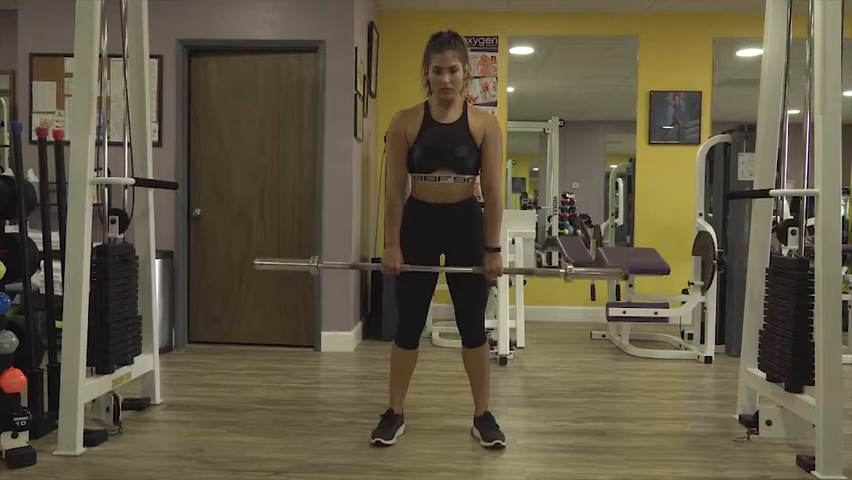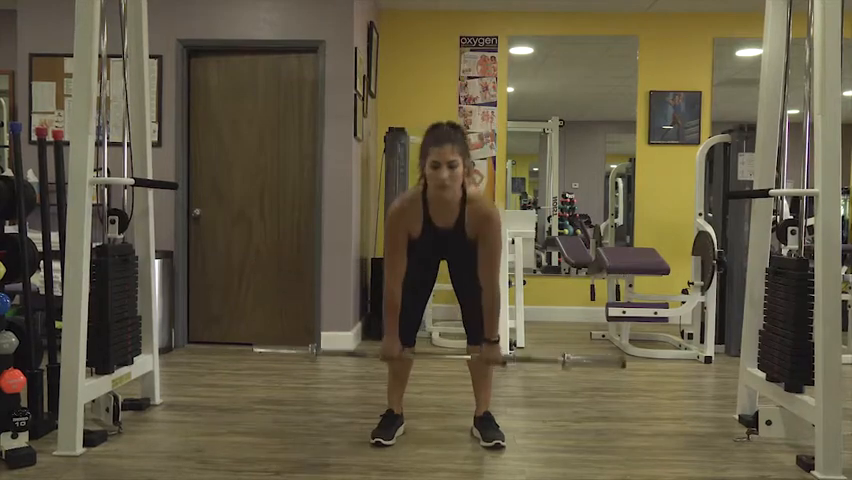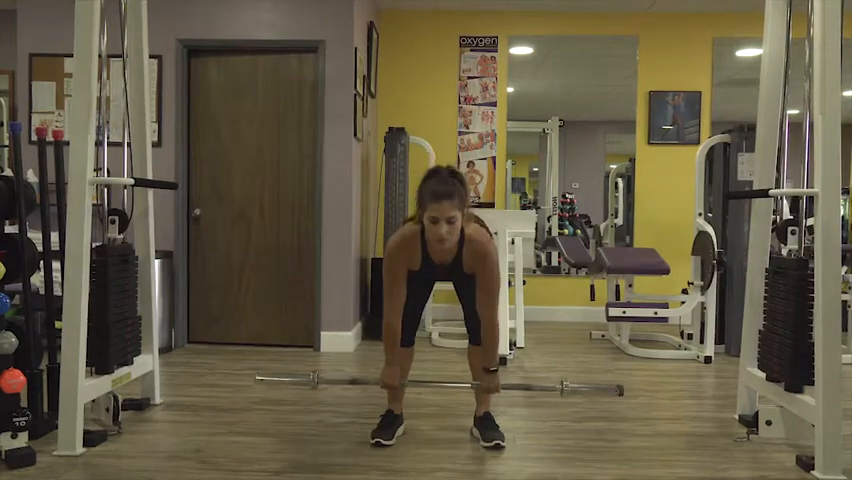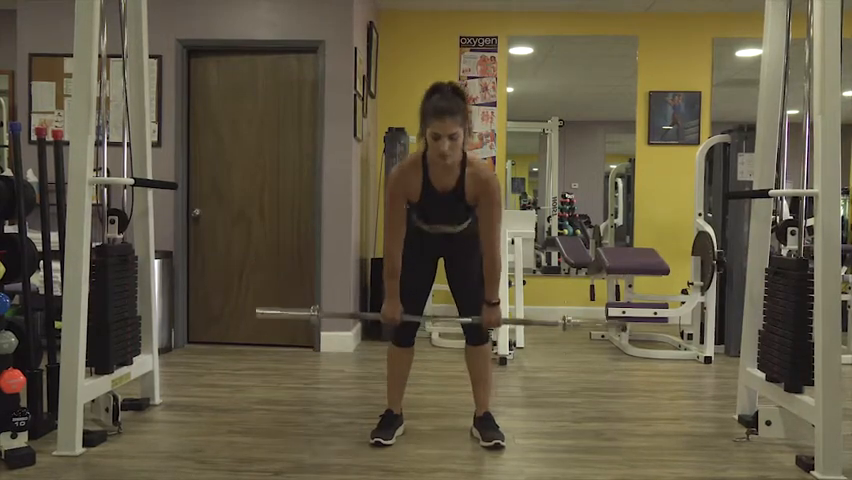
dt=0.5s
person 1, frame 1
left shoulder: (485, 123)
right shoulder: (405, 122)
left elbow: (493, 189)
right elbow: (394, 188)
left wrist: (493, 248)
right wrist: (391, 245)
left hip: (466, 226)
right hip: (418, 226)
left knee: (473, 327)
right knee: (409, 325)
left ankle: (483, 416)
right ankle: (394, 413)
person 1, frame 2
left shoulder: (484, 211)
right shoulder: (402, 209)
left elbow: (489, 282)
right elbow: (393, 281)
left wrist: (492, 339)
right wrist: (390, 336)
left hip: (467, 255)
right hip: (420, 257)
left knee: (476, 332)
right knee: (406, 330)
left ankle: (482, 415)
right ankle: (394, 413)
person 1, frame 3
left shoulder: (481, 246)
right shoulder: (401, 244)
left elbow: (489, 318)
right elbow: (392, 315)
left wrist: (490, 369)
right wrist: (391, 365)
left hip: (466, 267)
left knee: (478, 328)
right knee: (404, 328)
left ankle: (483, 417)
right ankle: (393, 415)
person 1, frame 4
left shoulder: (483, 177)
right shoulder: (403, 174)
left elbow: (491, 246)
right elbow: (393, 243)
left wrist: (492, 301)
right wrist: (392, 297)
left hip: (465, 243)
right hip: (418, 243)
left knee: (477, 326)
right knee: (403, 324)
left ankle: (483, 416)
right ankle: (393, 414)
